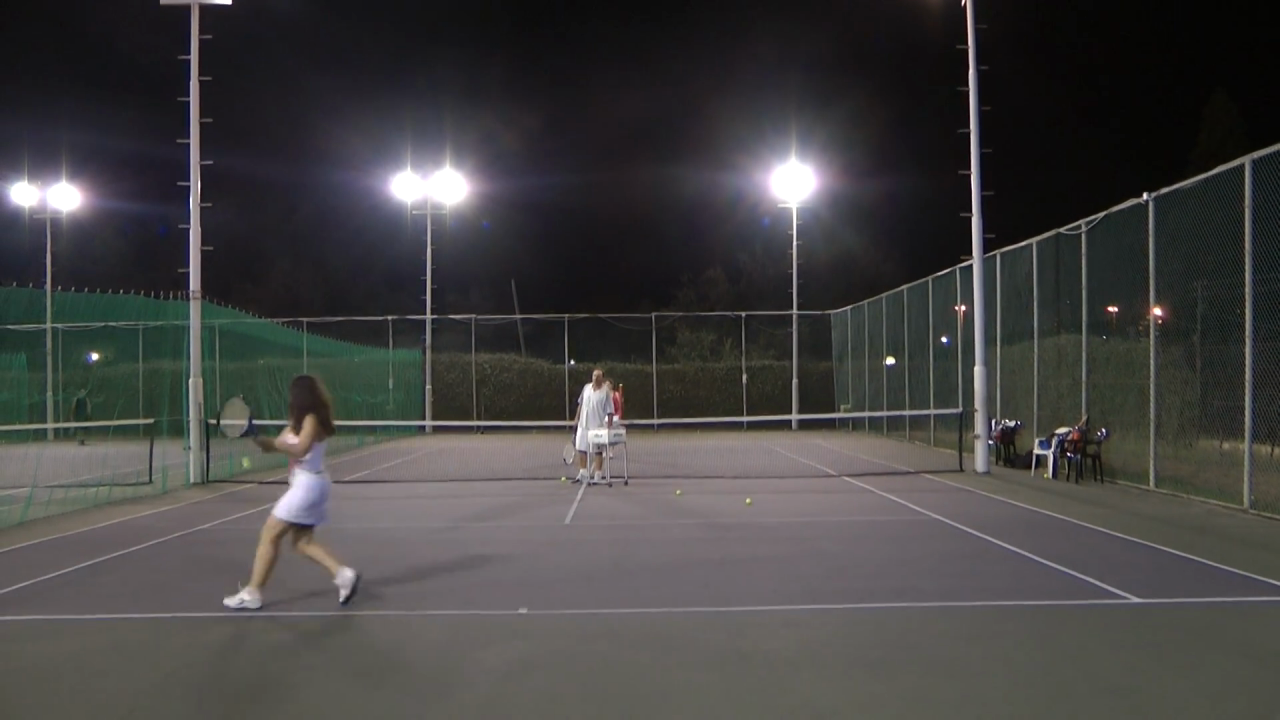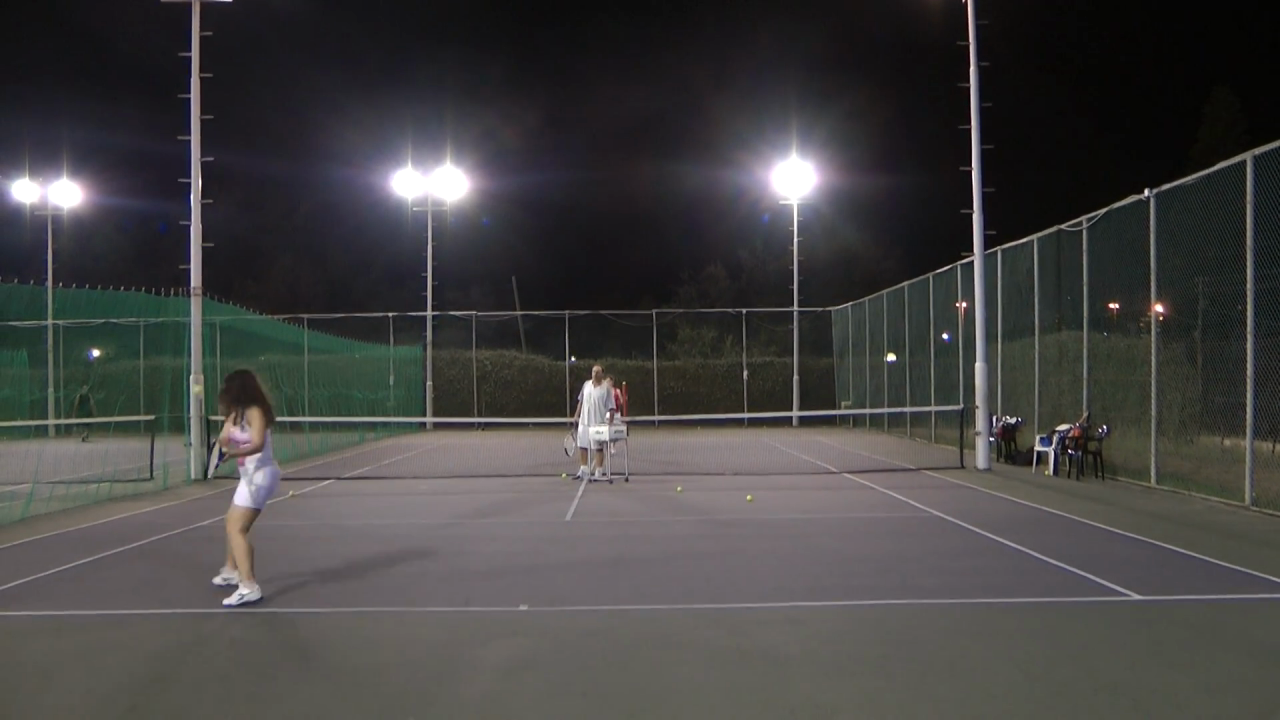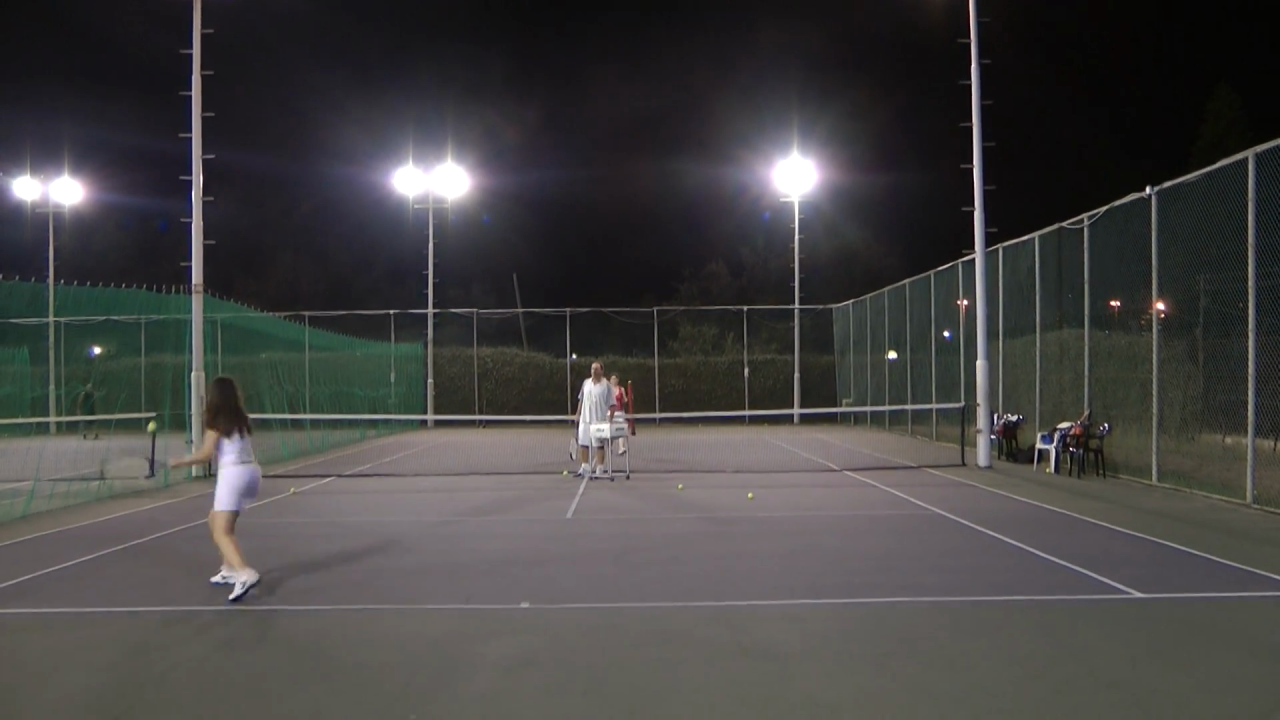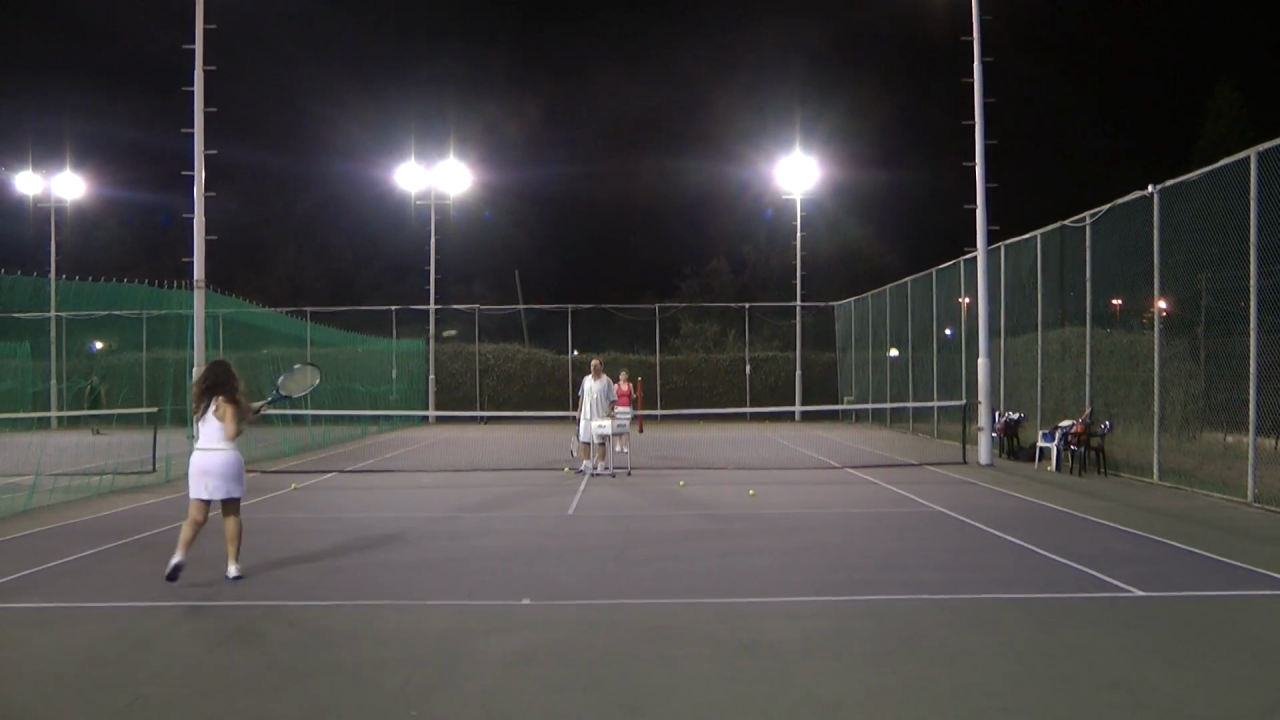
dt=0.3s
person 1, frame 1
left shoulder: (311, 420)
right shoulder: (298, 420)
left elbow: (300, 450)
right elbow: (280, 445)
left wrist: (274, 445)
right wrist: (266, 442)
left hip: (307, 485)
right hip: (311, 485)
left knee: (268, 538)
right knee: (303, 542)
left ankle: (252, 594)
right ankle: (343, 574)
person 1, frame 2
left shoulder: (255, 412)
right shoulder: (236, 412)
left elbow: (258, 445)
right elbow: (223, 440)
left wrist: (235, 452)
right wrist: (225, 444)
left hip: (261, 475)
right hip: (251, 475)
left knee: (237, 529)
right knee: (233, 524)
left ankle: (249, 588)
right ankle: (232, 572)
person 1, frame 3
left shoulder: (214, 422)
right shoulder: (239, 419)
left elbow: (206, 455)
left wrist: (179, 462)
left hip: (233, 475)
right hip: (251, 471)
left knee: (221, 533)
right knee: (217, 523)
left ankle: (246, 575)
right ankle: (230, 571)
person 1, frame 4
left shoulder: (201, 402)
right shoulder: (227, 403)
right elbow: (232, 432)
left wrist: (248, 409)
right wrist: (246, 416)
left hip: (201, 460)
right hip: (227, 460)
left knee: (195, 518)
right knee: (232, 515)
left ankle: (179, 556)
right ankle: (233, 565)
